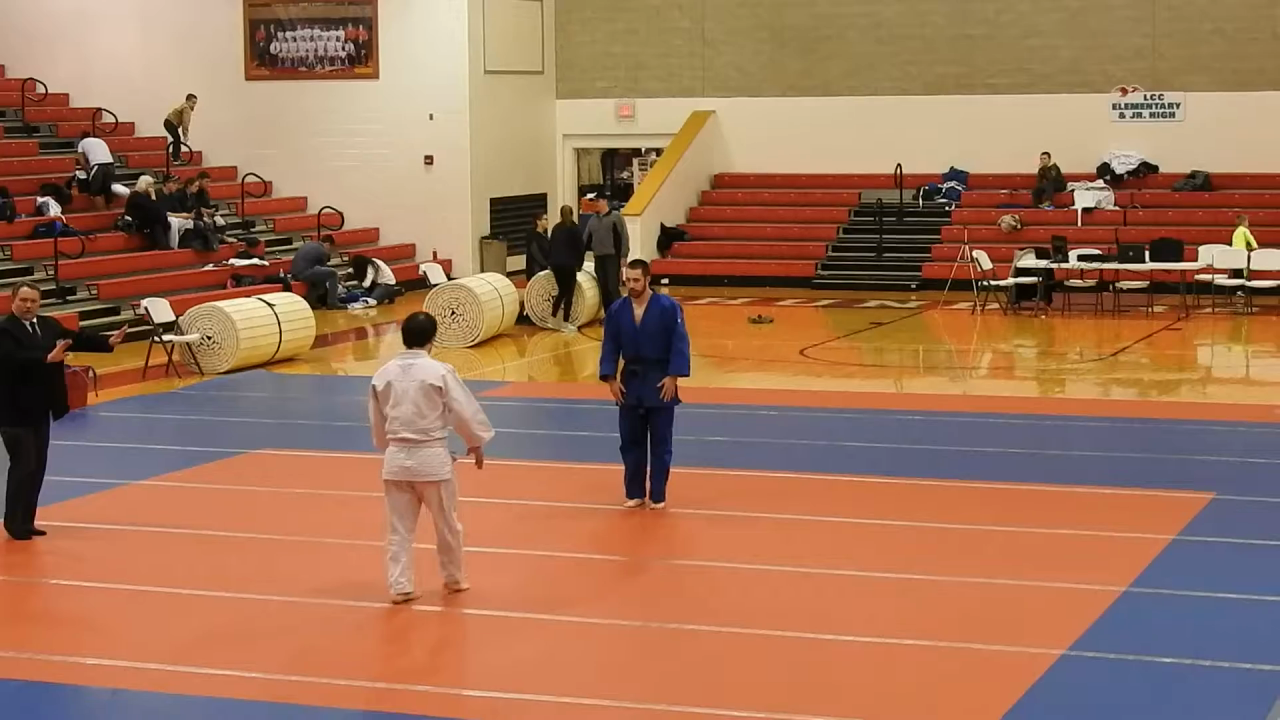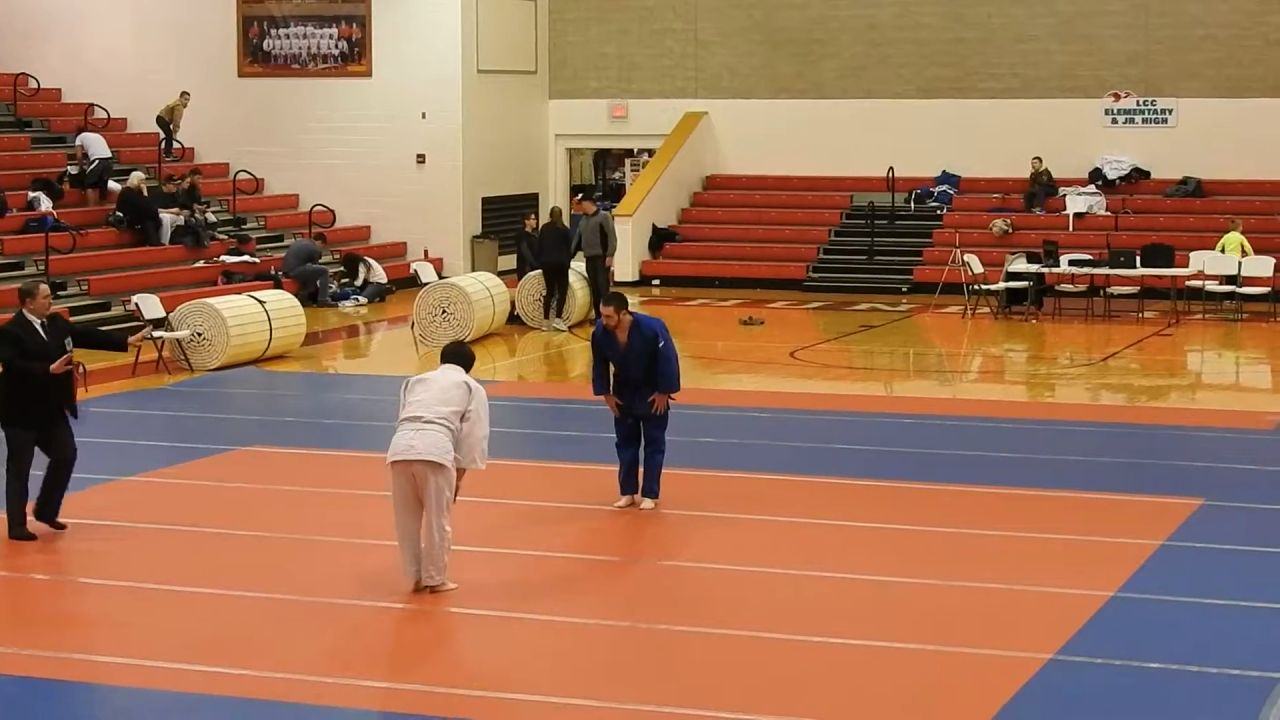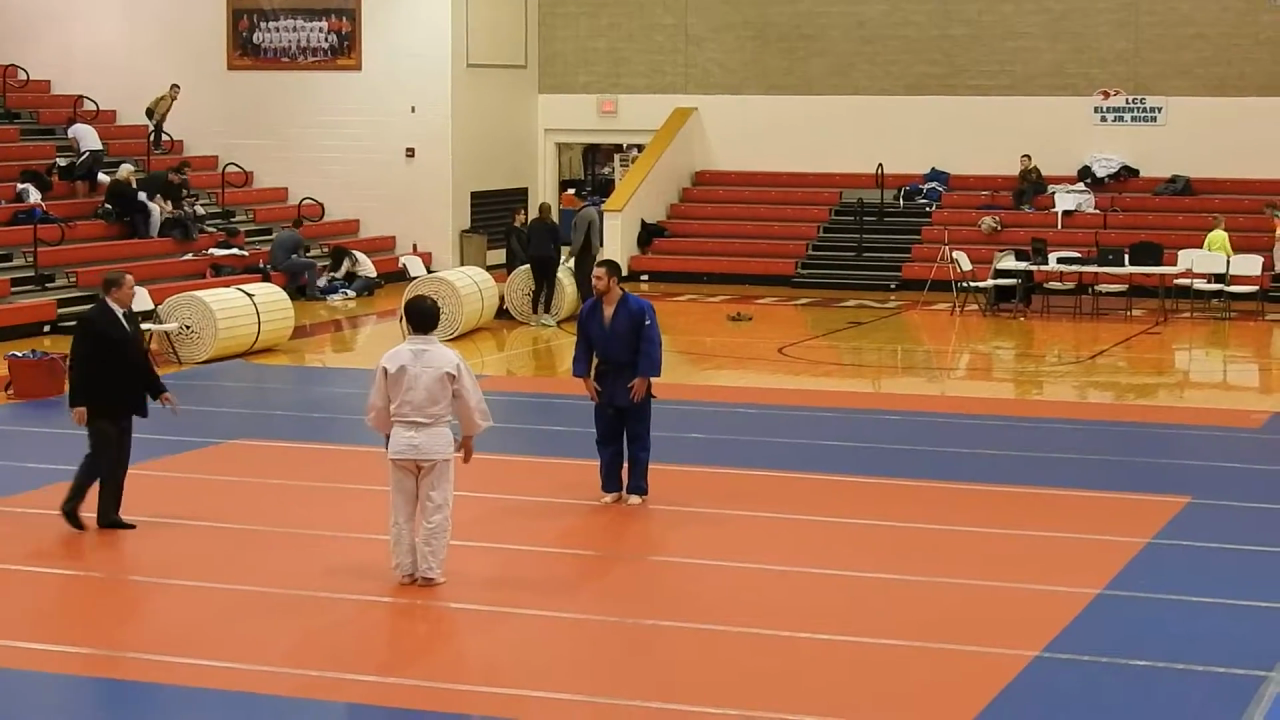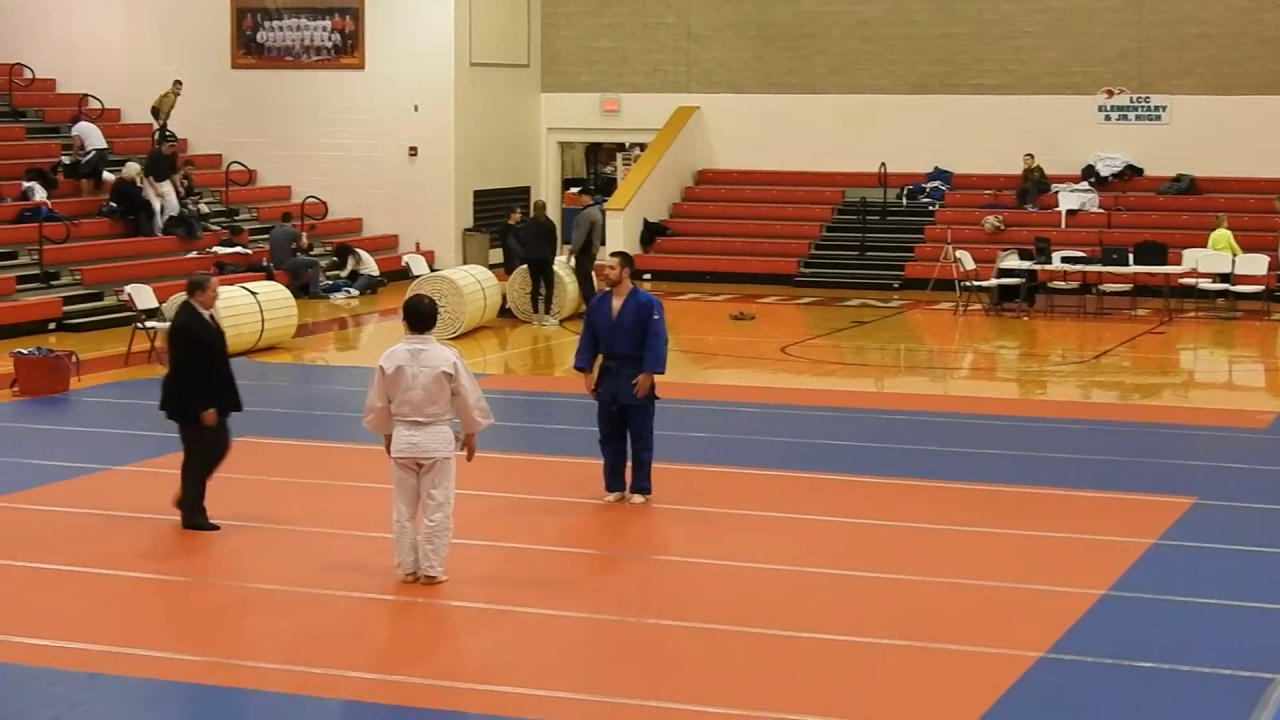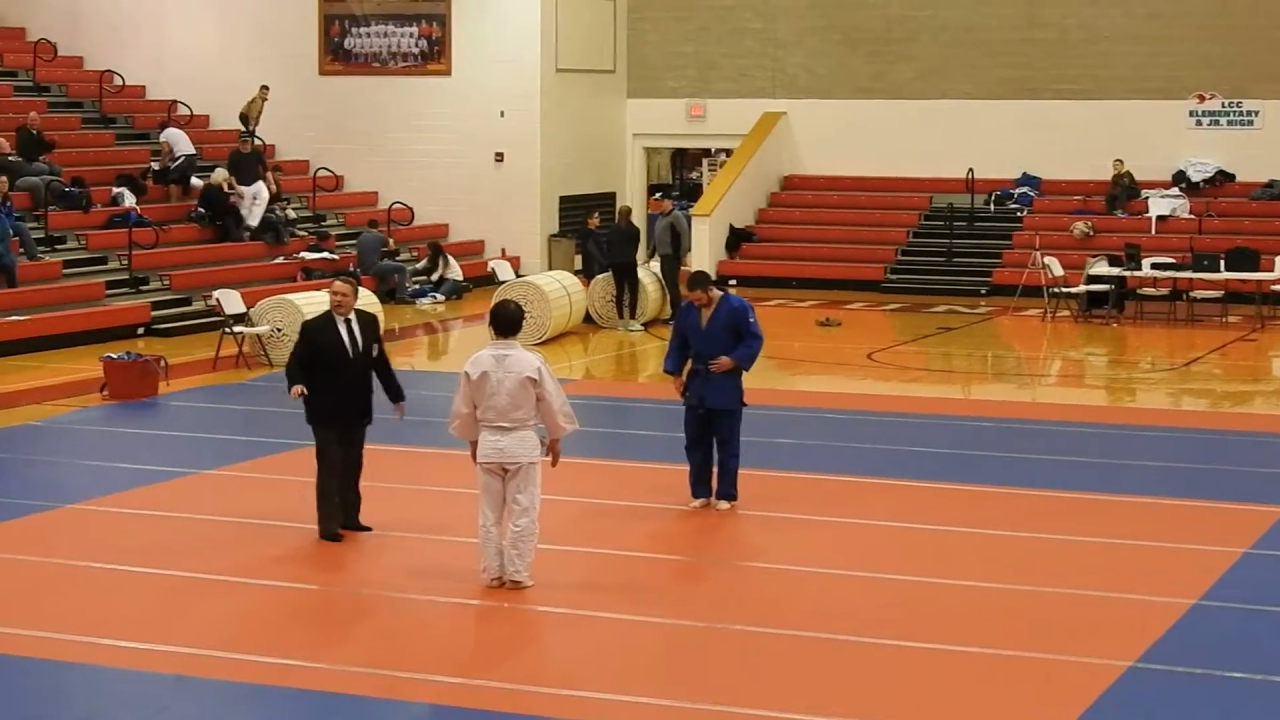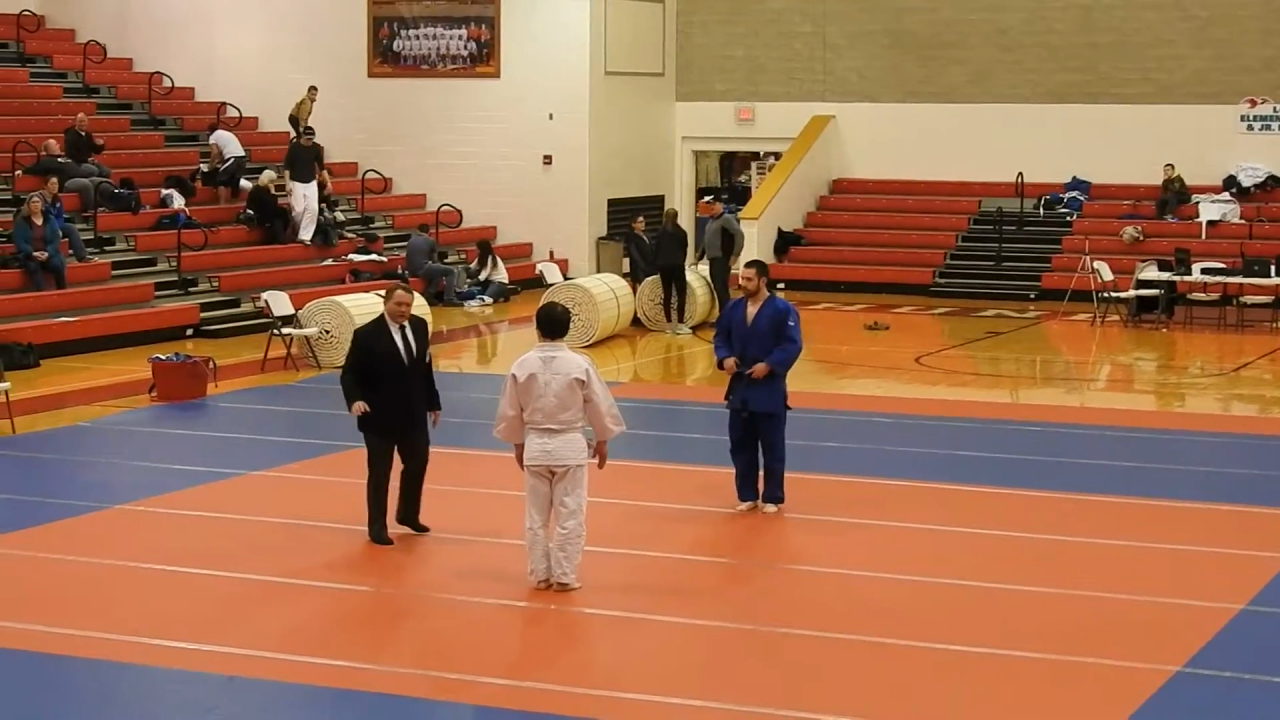
dt=0.7s
person 1, frame 1
left shoulder: (383, 374)
right shoulder: (440, 372)
left elbow: (377, 423)
right elbow: (464, 412)
right wrist: (477, 444)
left hip: (396, 459)
right hip: (432, 457)
left knee: (399, 528)
right knee: (446, 524)
left ankle: (400, 586)
right ankle: (453, 578)
person 1, frame 2
left shoulder: (416, 379)
right shoulder: (472, 387)
right elbow: (474, 434)
right wrist: (460, 473)
left hip: (401, 445)
right hip: (435, 447)
left knee: (406, 519)
right knee: (437, 520)
left ankle: (417, 577)
right ankle: (434, 579)
person 1, frame 3
left shoulder: (391, 358)
right shoulder: (450, 358)
left elbow: (378, 405)
right elbow: (469, 401)
left wrist: (389, 433)
right wrist: (468, 436)
left hip: (401, 440)
right hip: (436, 441)
left knee: (401, 511)
right knee: (435, 511)
left ankle: (406, 570)
right ankle: (429, 571)
person 1, frame 4
left shoulder: (389, 358)
right shoulder: (447, 357)
left elbow: (378, 403)
right elbow: (468, 398)
left wrist: (387, 434)
right wrist: (470, 433)
left hip: (402, 438)
right hip: (437, 439)
left knee: (404, 509)
right knee: (437, 508)
left ankle: (407, 567)
right ankle: (431, 569)
person 1, frame 5
left shoulder: (475, 363)
right shoulder: (532, 362)
left elbow: (464, 408)
right elbow: (552, 404)
left wrist: (472, 440)
right wrist: (554, 438)
left hip: (488, 443)
right hip: (523, 444)
left knee: (489, 514)
right knee: (522, 513)
left ankle: (493, 572)
right ankle: (517, 574)
person 1, frame 6
left shoulder: (522, 365)
right shoulder: (580, 364)
left elbow: (510, 411)
right elbow: (600, 406)
left wrist: (518, 444)
right wrist: (602, 440)
left hip: (535, 446)
right hip: (570, 446)
left knee: (536, 516)
right knee: (569, 516)
left ankle: (540, 575)
right ankle: (564, 577)
person 2, frame 1
left shoulder: (49, 325)
left elbow: (77, 339)
left wrist: (108, 342)
right wrist: (48, 359)
left hip: (39, 411)
left knee: (37, 467)
right knee: (23, 466)
left ankle: (25, 521)
person 2, frame 2
left shoulder: (56, 323)
left elbow: (88, 336)
left wrist: (126, 341)
right wrist: (49, 370)
left hip: (51, 409)
left knee: (65, 456)
left ankle: (45, 509)
person 2, frame 3
left shoulder: (129, 317)
right shoulder: (92, 320)
left elbow: (140, 357)
right elbow: (79, 364)
left wrist: (158, 390)
right wrist: (79, 402)
left hip: (123, 402)
right hip: (100, 403)
left knee: (119, 459)
right knee: (101, 456)
left ankle: (108, 514)
right ankle: (71, 505)
person 2, frame 4
left shoulder: (202, 315)
right shoulder: (185, 324)
right elbow: (183, 372)
left wrist: (212, 401)
right wrist: (202, 406)
left hip: (210, 399)
right hip: (192, 404)
left knee: (219, 447)
right knee: (197, 457)
left ankle: (187, 498)
right ankle: (193, 515)
person 2, frame 5
left shoulder: (369, 322)
right shoulder: (313, 328)
left elbow: (380, 361)
right elbow: (295, 363)
left wrist: (396, 394)
right wrist: (296, 383)
left hip: (357, 408)
right hip: (326, 409)
left knee: (353, 463)
right knee: (329, 464)
left ankle: (349, 516)
right ankle: (328, 523)
person 2, frame 6
left shoulder: (420, 326)
right shoulder: (367, 335)
left elbow: (426, 368)
right elbow: (350, 374)
left wrist: (433, 403)
right wrist: (355, 400)
left hip: (413, 413)
right hip: (380, 417)
left knee: (418, 463)
right knee: (380, 472)
left ankle: (408, 514)
right ankle: (377, 527)
person 3, frame 1
left shoulder: (668, 307)
right shoulder: (617, 310)
left elbow: (679, 344)
right elbow: (610, 347)
left wrist: (672, 377)
right wrist: (611, 379)
left hip: (659, 383)
right hip: (630, 381)
left knee: (661, 442)
right knee: (630, 441)
left ankle: (658, 496)
right ankle: (635, 493)
person 3, frame 2
left shoulder: (652, 328)
right shoulder: (600, 332)
left elbow: (668, 360)
right elbow: (600, 365)
left wrist: (664, 392)
right wrist: (606, 394)
left hip: (652, 391)
right hip: (623, 390)
left knee: (653, 441)
right knee: (625, 441)
left ankle: (650, 494)
right ankle: (627, 492)
person 3, frame 3
left shoulder: (639, 308)
right shoulder: (588, 309)
left elbow: (651, 345)
right elbow: (583, 346)
left wrist: (643, 378)
right wrist: (586, 377)
left hip: (633, 382)
right hip: (604, 380)
left knee: (637, 439)
right knee: (606, 438)
left ankle: (636, 490)
right ankle: (612, 488)
person 3, frame 4
left shoulder: (647, 303)
right shoulder: (598, 303)
left elbow: (657, 341)
right elbow: (589, 340)
left wrist: (648, 373)
right wrist: (587, 371)
left hip: (636, 377)
right hip: (608, 376)
left knee: (640, 437)
right knee: (610, 436)
left ankle: (639, 489)
right ankle: (615, 487)
person 3, frame 5
left shoulder: (738, 308)
right shoulder: (687, 309)
left elbow: (754, 339)
right elbow: (678, 343)
left wrist: (734, 360)
right wrist: (676, 373)
left hip: (725, 384)
right hip: (697, 381)
left knee: (727, 444)
right knee: (696, 441)
left ankle: (725, 494)
right ankle: (701, 493)
person 3, frame 6
left shoulder: (782, 310)
right shoulder: (734, 308)
left elbow: (792, 345)
right elbow: (721, 336)
left wrist: (769, 365)
right wrist: (725, 357)
left hip: (769, 388)
right hip: (740, 385)
left knee: (772, 447)
right knee: (741, 444)
left ankle: (772, 498)
right ankle: (747, 495)
